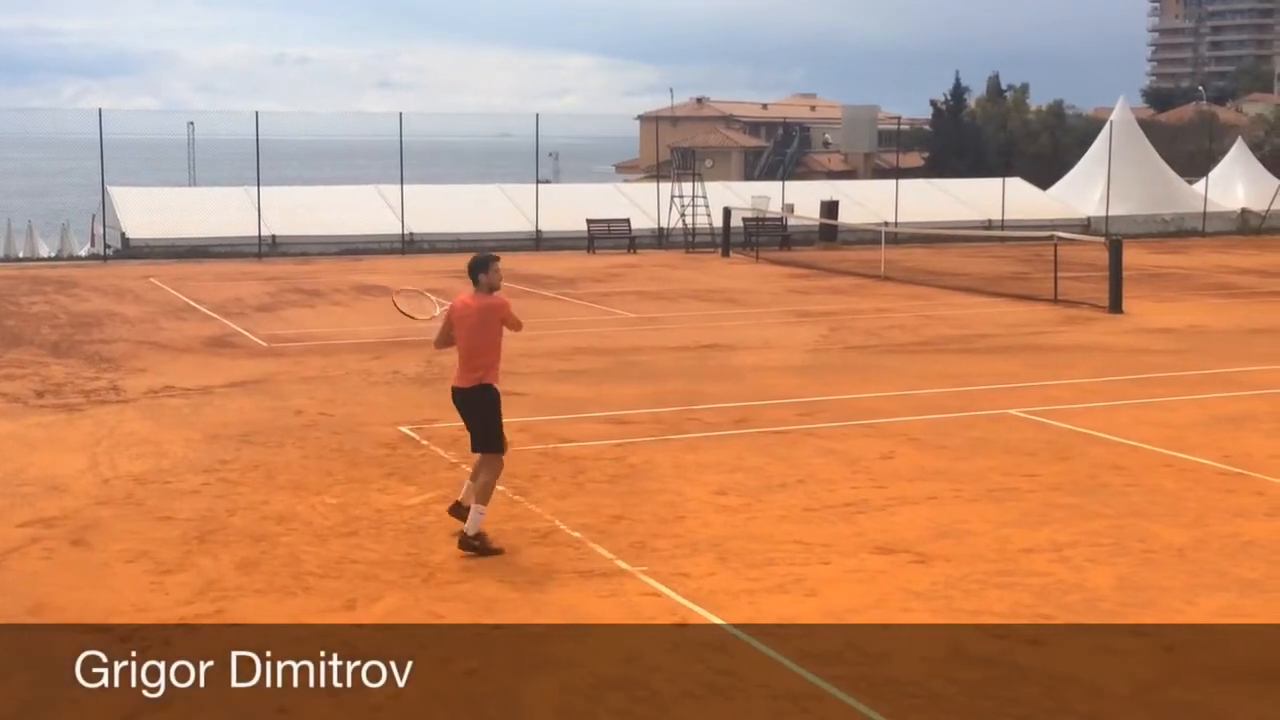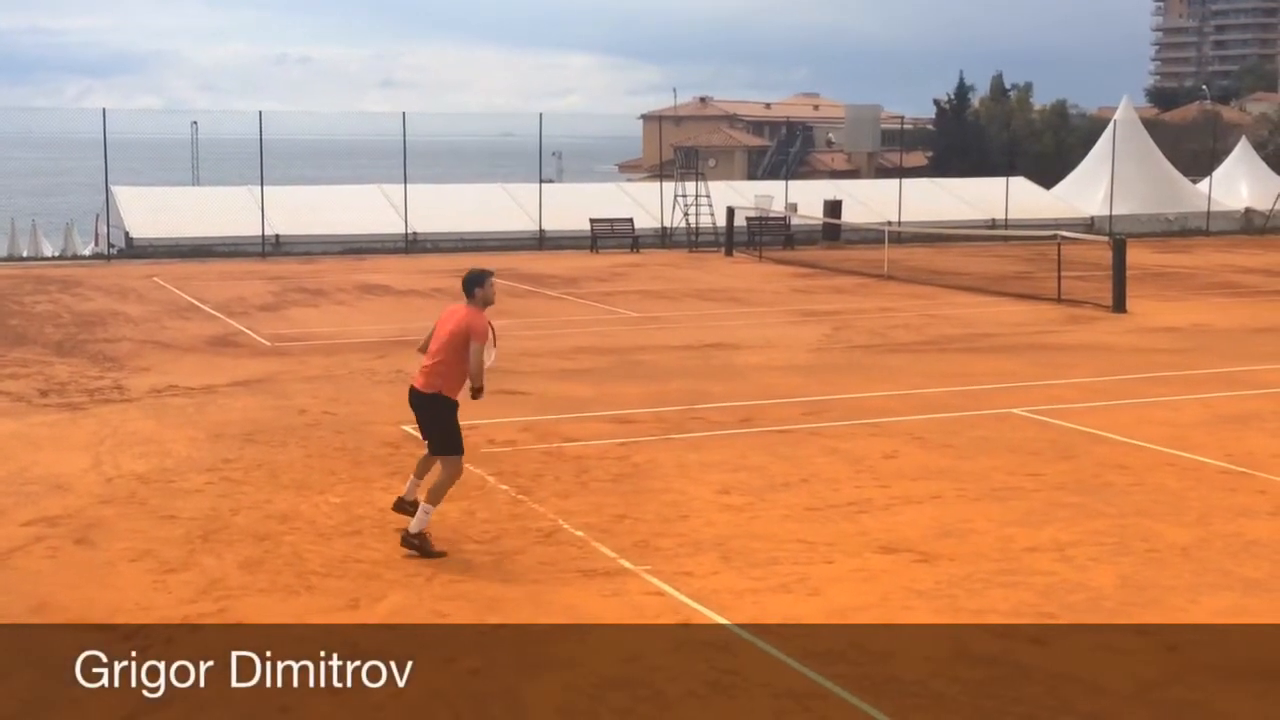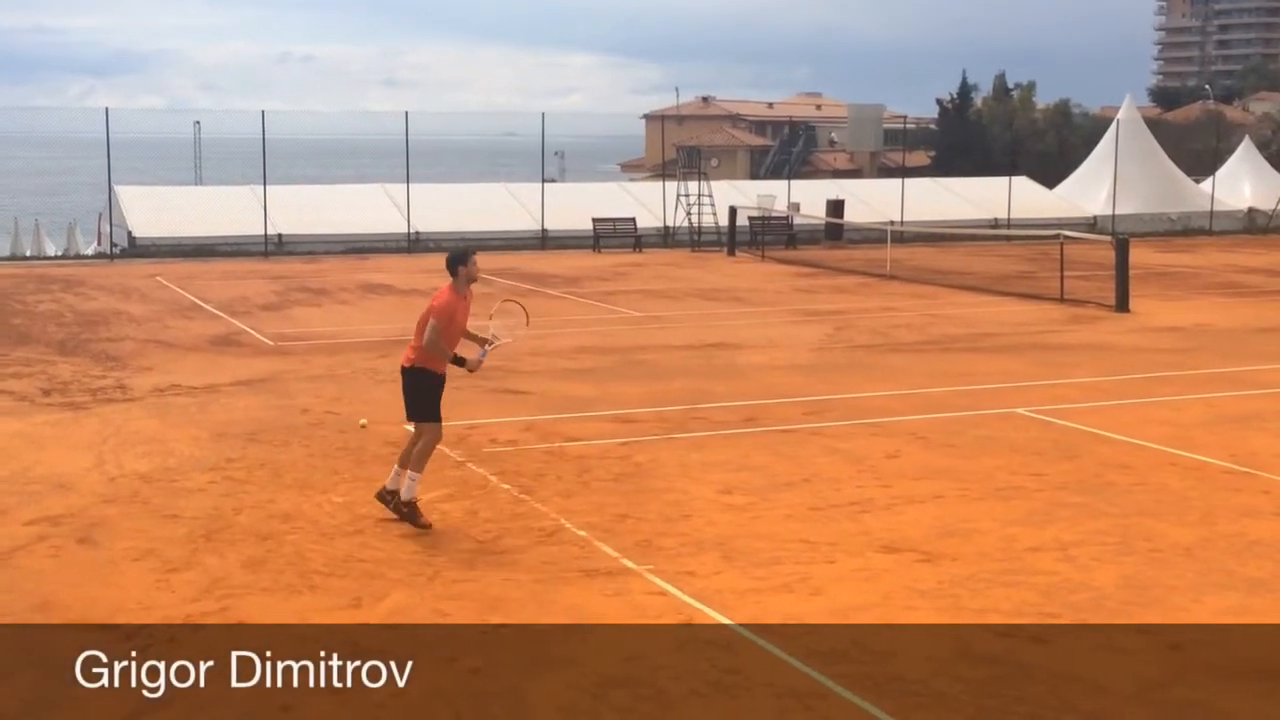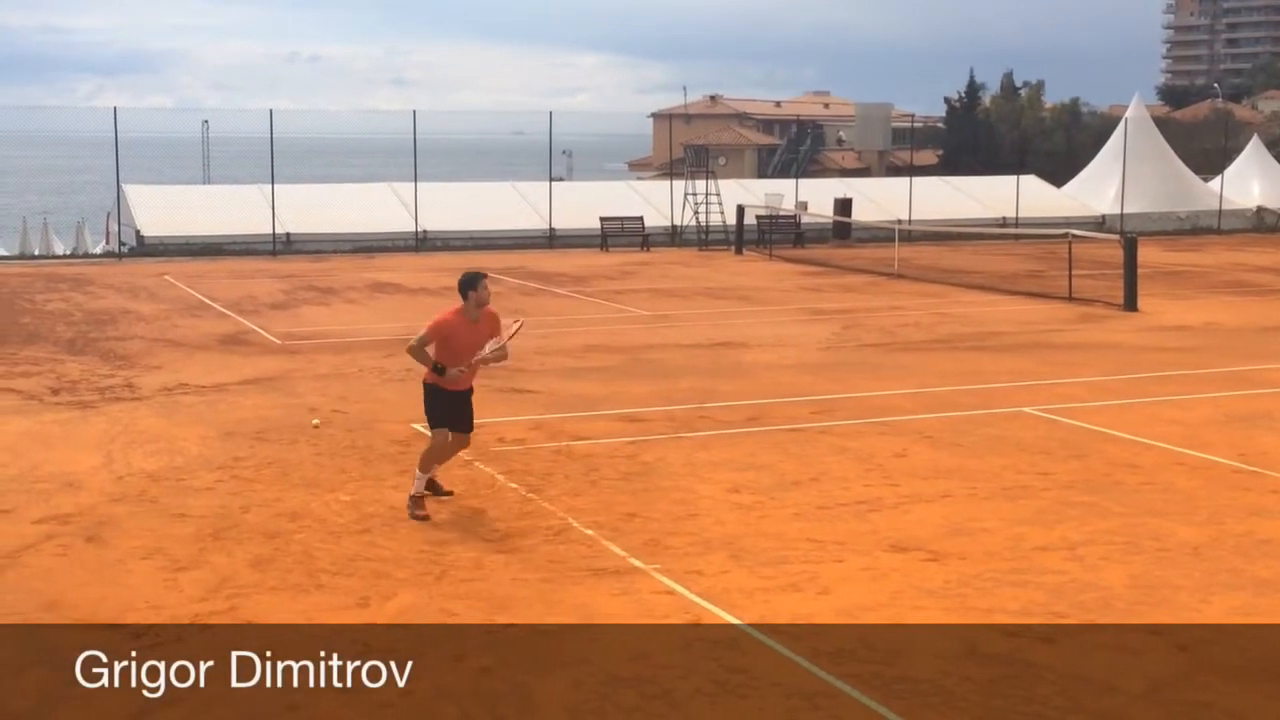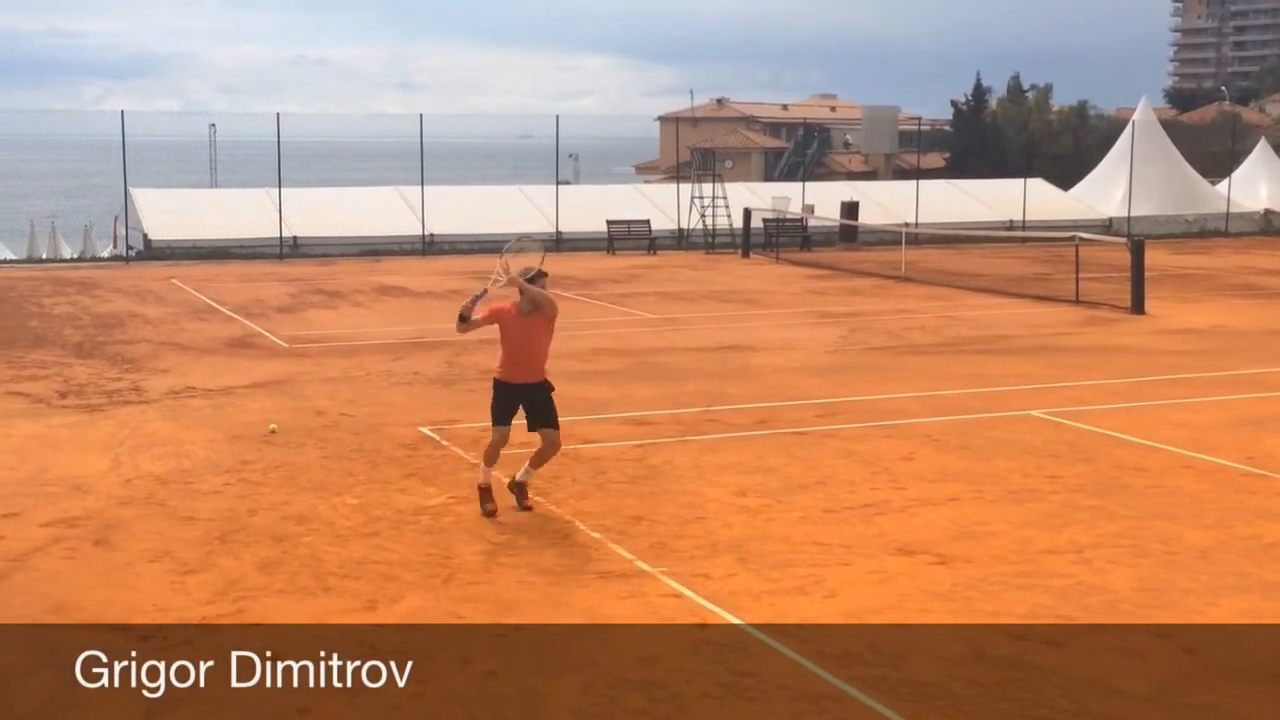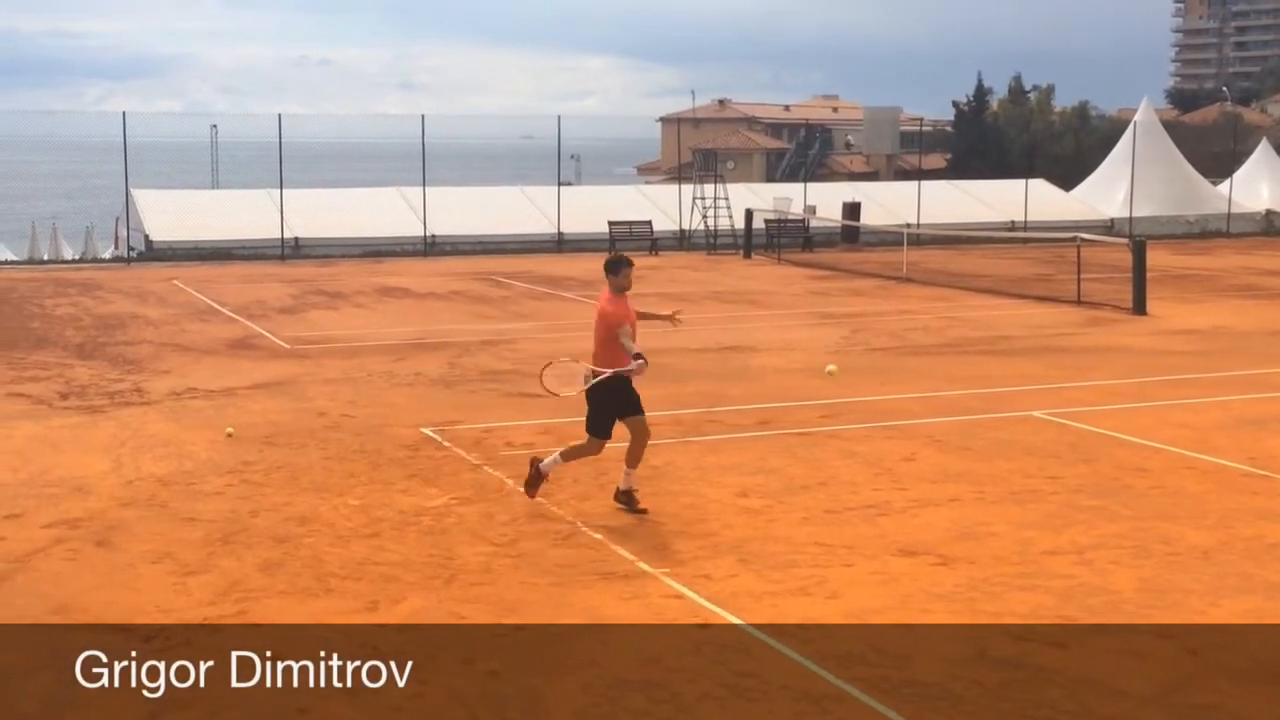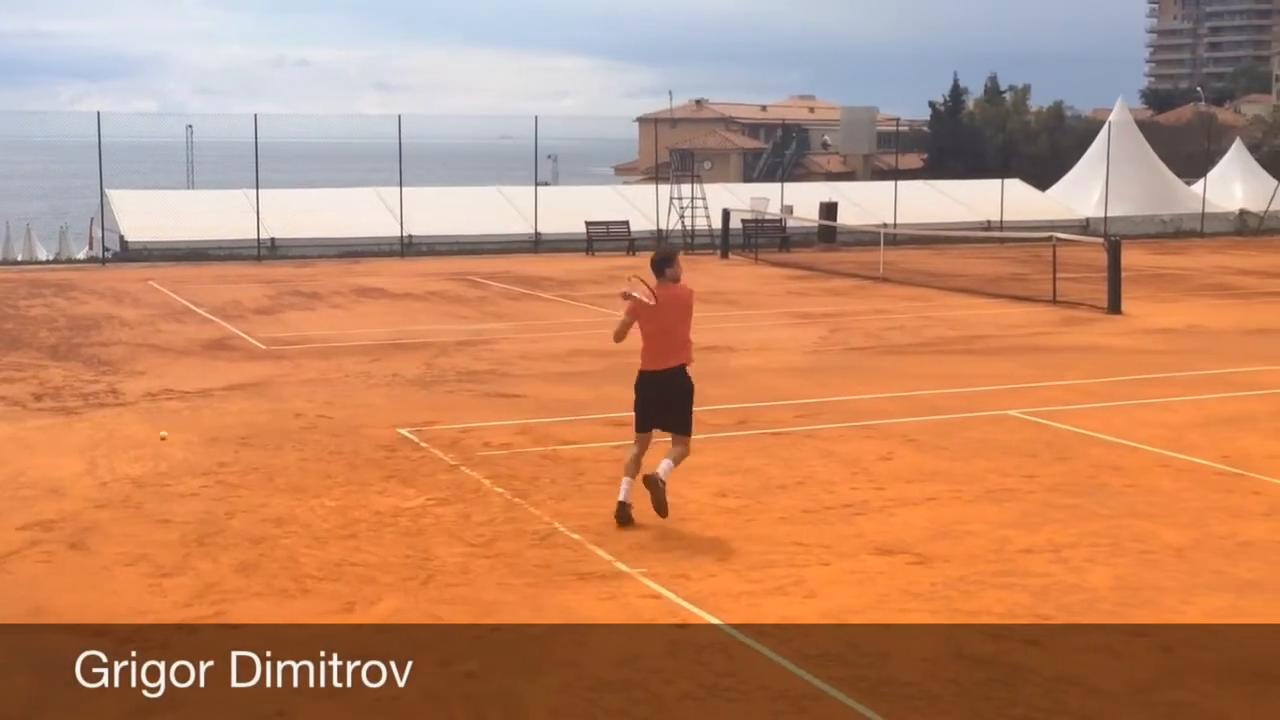
dt=0.4s
person 1, frame 1
left shoulder: (458, 304)
right shoulder: (497, 304)
left elbow: (439, 342)
right elbow: (517, 325)
left hip: (462, 389)
right hip: (481, 391)
left knee: (492, 453)
right knee: (494, 462)
left ankle: (463, 503)
right ankle: (471, 534)
person 1, frame 2
left shoulder: (452, 311)
right shoulder: (478, 323)
left elbow: (424, 347)
right elbow: (475, 368)
right wrist: (476, 387)
left hip: (420, 390)
right hip: (436, 397)
left knee: (439, 450)
right knee: (453, 467)
left ankle: (407, 498)
right ankle: (415, 533)
person 1, frame 3
left shoulder: (465, 294)
right shoulder: (446, 300)
right elbow: (429, 342)
left wrist: (477, 339)
right wrist: (463, 361)
left hip: (434, 370)
right hip: (419, 369)
left knee: (423, 435)
right knee: (430, 434)
left ankle: (390, 490)
right ankle: (406, 500)
person 1, frame 4
left shoulder: (490, 317)
right shoulder: (446, 321)
left elbow: (503, 352)
right elbow: (412, 346)
left wrist: (487, 359)
right wrist: (441, 371)
left hip: (463, 388)
right hip: (437, 387)
left knee: (460, 442)
right knee: (439, 441)
left ankle: (427, 476)
right ankle: (416, 495)
person 1, frame 5
left shoulder: (548, 309)
right shoulder: (503, 311)
left elbow: (545, 300)
right elbow: (464, 327)
left wrist: (520, 283)
right wrist: (464, 315)
left hip: (537, 384)
right hip: (506, 384)
left knee: (552, 444)
right knee: (500, 437)
left ankle: (519, 481)
right ankle: (485, 484)
person 1, frame 6
left shoulder: (620, 298)
right shoulder: (611, 305)
right elbow: (625, 336)
left wrist: (661, 316)
right wrist: (639, 358)
left hip: (620, 378)
right hip: (606, 381)
left knee: (642, 432)
right knee: (595, 445)
left ankle: (625, 489)
right ankle: (542, 468)
person 1, frame 7
left shoulder: (639, 301)
right shoulder: (685, 294)
left elbow: (618, 337)
left hip: (646, 377)
right hip: (674, 378)
left knee: (641, 443)
right knee: (682, 443)
left ankle: (623, 504)
right ankle: (659, 477)
